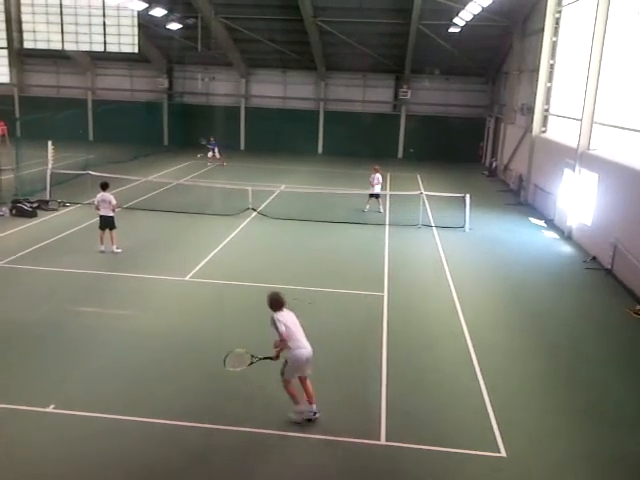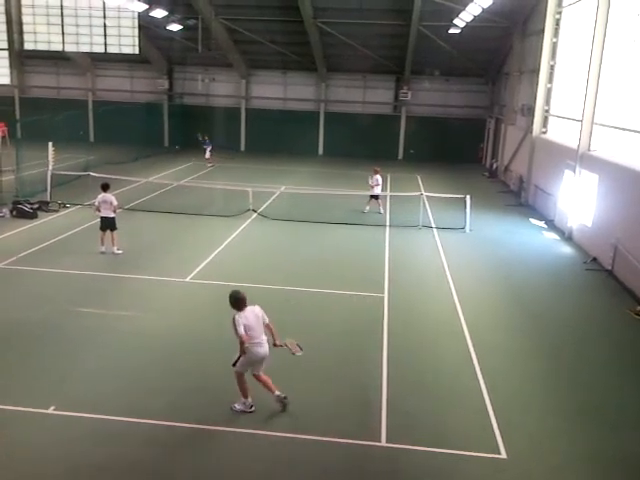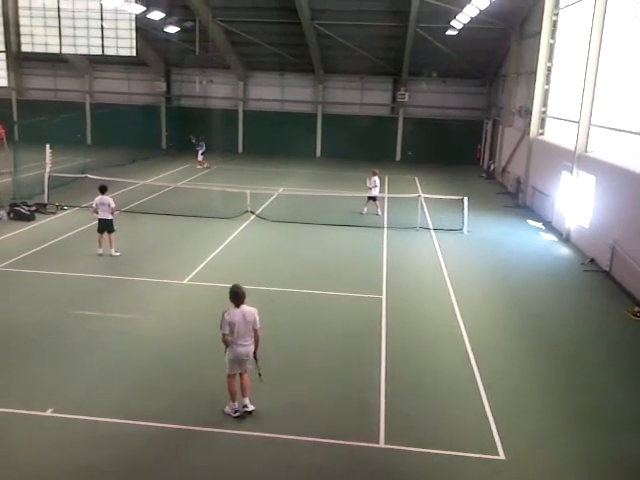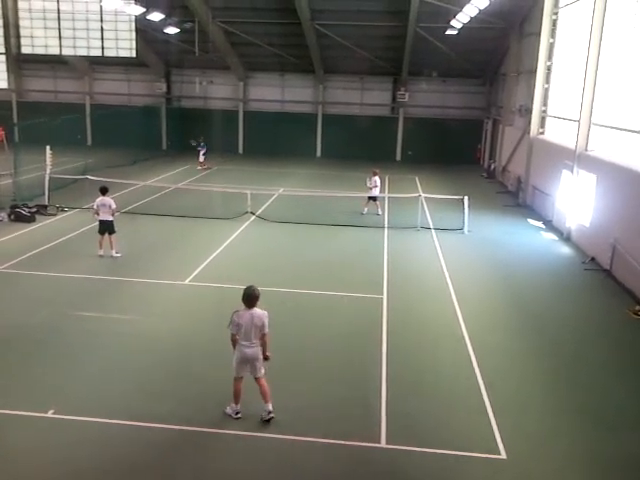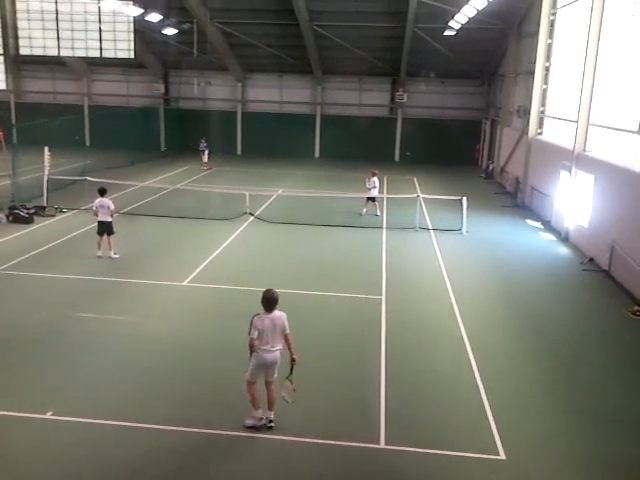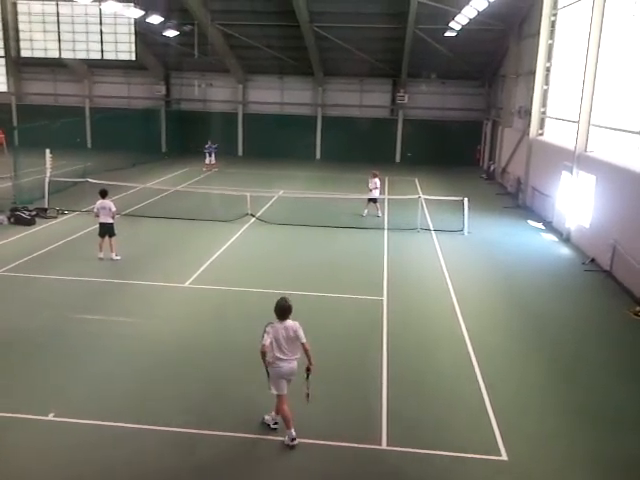
dt=0.4s
person 1, frame 1
left shoulder: (276, 317)
right shoulder: (288, 313)
left elbow: (284, 339)
left wrist: (278, 351)
right wrist: (280, 342)
left hip: (296, 353)
right hip: (307, 350)
left knee: (286, 380)
right knee: (304, 379)
left ankle: (300, 410)
right ankle: (312, 410)
person 1, frame 2
left shoulder: (238, 317)
right shoulder: (257, 309)
left elbow: (243, 340)
right elbow: (269, 326)
left wrist: (242, 351)
right wrist: (275, 340)
left hip: (252, 351)
right hip: (264, 348)
left knee: (239, 373)
right knee: (258, 374)
left ankle: (247, 404)
right ankle: (278, 395)
person 1, frame 3
left shoulder: (228, 314)
right shoulder: (253, 311)
left elbow: (225, 338)
right elbow: (257, 334)
left wrist: (227, 348)
right wrist: (256, 349)
left hip: (234, 349)
right hip: (248, 349)
left knee: (231, 376)
right knee: (243, 373)
left ankle: (234, 407)
right ankle: (246, 403)
person 1, frame 4
left shoulder: (237, 315)
right shoulder: (263, 315)
left elbow: (233, 337)
right elbow: (264, 338)
left wrist: (236, 349)
right wrist: (265, 352)
left hip: (241, 351)
right hip: (256, 351)
left knee: (238, 379)
right knee: (261, 379)
left ankle: (235, 409)
right ankle: (268, 409)
person 1, frame 5
left shoulder: (258, 319)
right shoulder: (282, 317)
left elbow: (252, 342)
right elbow: (287, 337)
left wrist: (252, 353)
right wrist: (292, 354)
left hip: (260, 355)
right hip: (275, 355)
left knee: (251, 384)
right knee: (270, 384)
left ankle: (257, 416)
right ankle: (270, 417)
person 1, frame 6
left shoulder: (271, 328)
right shoulder: (296, 326)
left elbow: (264, 350)
right elbow: (305, 347)
left wrist: (265, 361)
right wrist: (310, 363)
left hip: (277, 366)
right hip: (292, 365)
left knee: (282, 401)
right knee: (281, 395)
left ankle: (291, 435)
right ankle: (274, 418)
